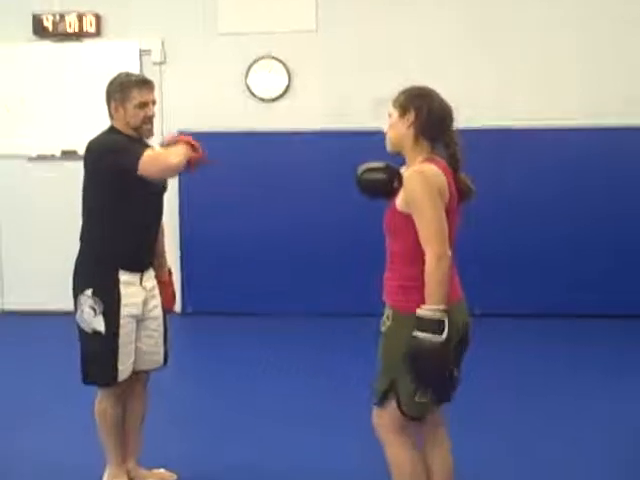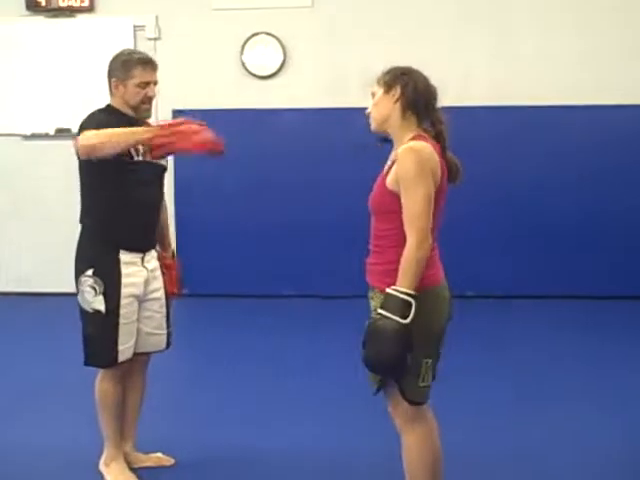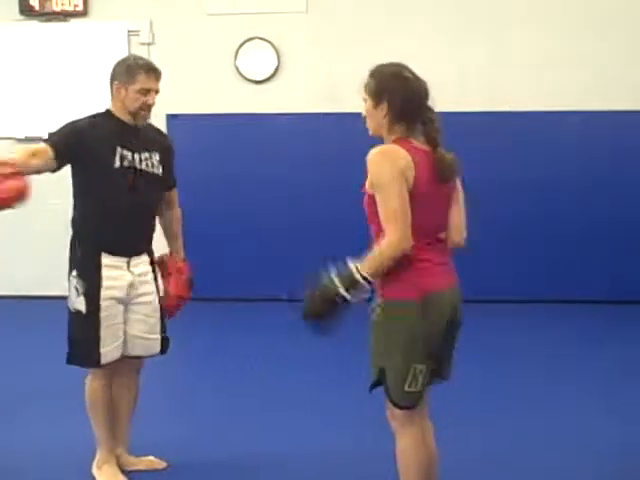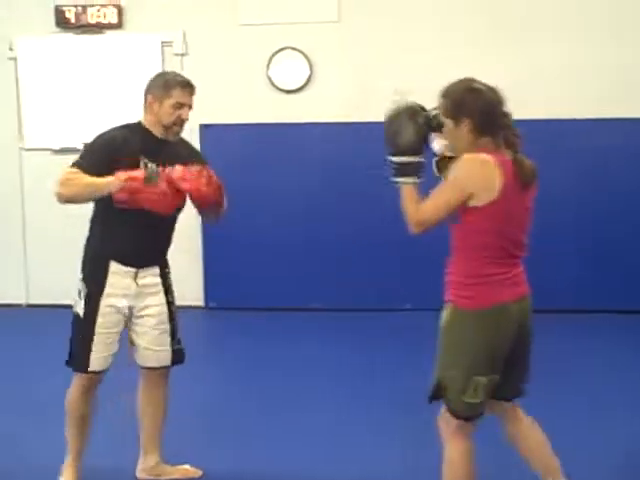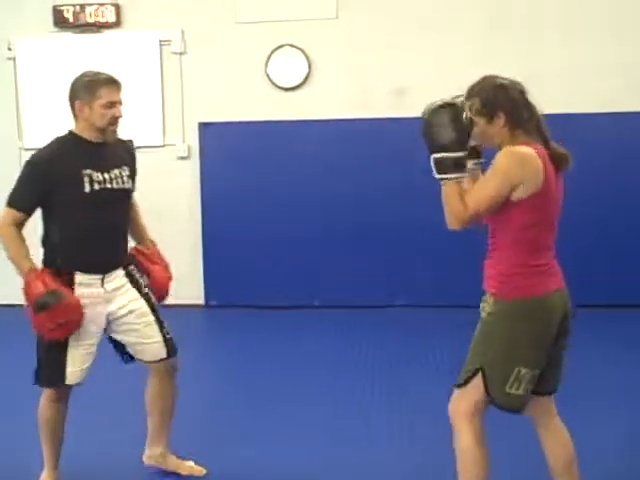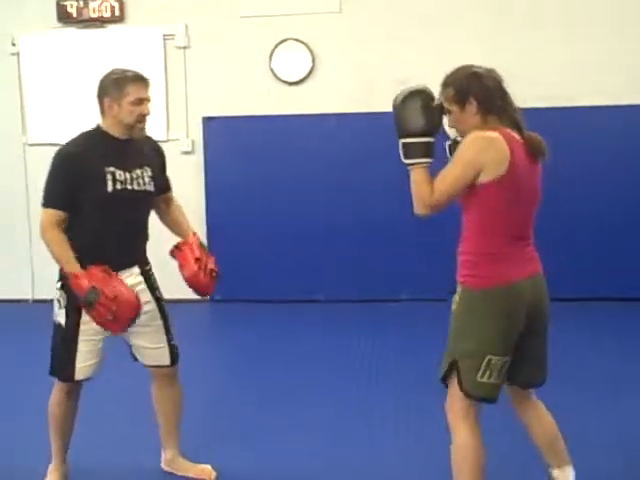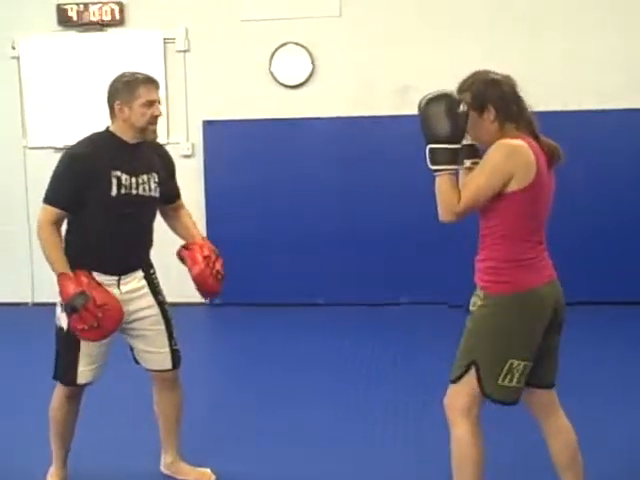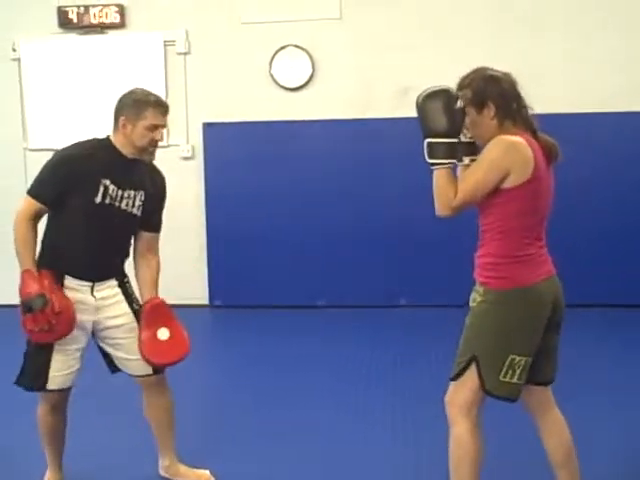
dt=0.5s
person 1, frame 1
left shoulder: (144, 151)
right shoulder: (105, 149)
right elbow: (165, 166)
left wrist: (162, 270)
right wrist: (183, 149)
left hip: (143, 280)
right hip: (107, 283)
left knee: (140, 376)
right knee: (113, 381)
person 1, frame 2
left shoulder: (161, 133)
right shoulder: (101, 123)
right elbow: (86, 145)
left wrist: (167, 251)
right wrist: (149, 133)
left hip: (148, 260)
right hip: (108, 262)
left knee: (142, 357)
right knee: (114, 364)
person 1, frame 3
left shoulder: (159, 141)
right shoulder: (87, 132)
left elbow: (169, 204)
right elbow: (39, 155)
left wrist: (178, 258)
left hip: (142, 265)
right hip: (97, 265)
left knee: (132, 362)
right knee: (102, 364)
person 1, frame 4
left shoulder: (186, 154)
right shoulder: (114, 143)
left elbow: (211, 208)
right elbow: (64, 188)
left wrist: (207, 197)
right wrist: (117, 183)
left hip: (153, 275)
right hip: (107, 273)
left knee: (157, 368)
right knee: (87, 373)
person 1, frame 5
left shoulder: (123, 153)
right shoulder: (49, 161)
left wrist: (149, 250)
right wrist: (34, 281)
left hip: (121, 279)
right hip: (70, 287)
left knee: (164, 362)
right knee: (57, 387)
person 1, frame 6
left shoulder: (150, 151)
right shoulder: (74, 155)
left elbow: (164, 202)
right elbow: (50, 226)
left wrist: (190, 239)
right wrist: (80, 279)
left hip: (136, 275)
right hip: (88, 281)
left knee: (165, 367)
right knee: (69, 381)
person 1, frame 7
left shoulder: (159, 157)
right shoulder: (82, 157)
left elbow: (173, 208)
right elbow: (47, 224)
left wrist: (198, 243)
right wrist: (67, 281)
left hip: (139, 281)
right hip: (89, 284)
left knee: (167, 373)
right knee: (71, 384)
person 1, frame 8
left shoulder: (152, 181)
right shoulder: (74, 161)
left elbow: (146, 250)
right elbow: (26, 216)
left wrist: (150, 304)
right wrist: (29, 277)
left hip: (112, 288)
right hip: (61, 290)
left knee: (154, 376)
right knee: (54, 393)
person 2, frame 1
left shoulder: (421, 176)
right shoulder: (435, 171)
left elbow: (438, 256)
left wrist: (431, 325)
right wrist: (397, 185)
left hip: (417, 314)
right hip: (436, 311)
left knee: (389, 424)
right knee: (428, 423)
person 2, frame 2
left shoulder: (412, 155)
right shoulder: (415, 149)
left elbow: (419, 241)
left wrist: (395, 313)
left hip: (404, 297)
right hip: (407, 296)
left knee: (406, 411)
right knee: (413, 407)
person 2, frame 3
left shoulder: (384, 159)
right shoulder: (439, 157)
left elbow: (397, 241)
right elbow: (457, 235)
left wrist: (342, 281)
left hip: (408, 300)
right hip: (441, 292)
left knee: (404, 415)
right knee: (412, 408)
person 2, frame 4
left shoulder: (474, 167)
right shoulder: (513, 166)
left elbow: (417, 222)
left wrist: (405, 161)
right wrist: (447, 155)
left hip: (475, 312)
right hip: (513, 304)
left knee: (453, 426)
right knee: (508, 409)
person 2, frame 5
left shoulder: (516, 158)
right shoulder: (541, 157)
left elbow: (458, 218)
right elbow: (488, 203)
left wrist: (447, 155)
right wrist: (466, 157)
left hip: (517, 304)
right hip: (547, 298)
left knee: (464, 412)
right knee: (542, 412)
person 2, frame 6
left shoulder: (482, 143)
right shoulder: (526, 146)
left elbow: (426, 203)
left wrist: (416, 142)
left hip: (489, 292)
right hip: (528, 286)
left knee: (460, 409)
right knee: (522, 395)
person 2, frame 7
left shoulder: (508, 152)
right shoulder: (532, 149)
left elbow: (451, 210)
right elbow: (478, 197)
left wrist: (441, 147)
right wrist: (466, 154)
left hip: (509, 298)
right hip: (540, 291)
left knee: (459, 405)
right knee: (543, 403)
person 2, frame 8
left shoulder: (506, 147)
right shoulder: (531, 147)
left elbow: (448, 204)
right elbow: (475, 193)
left wrist: (440, 143)
right wrist: (463, 150)
left hip: (509, 294)
right hip: (539, 288)
left knee: (460, 404)
right knee: (540, 400)
